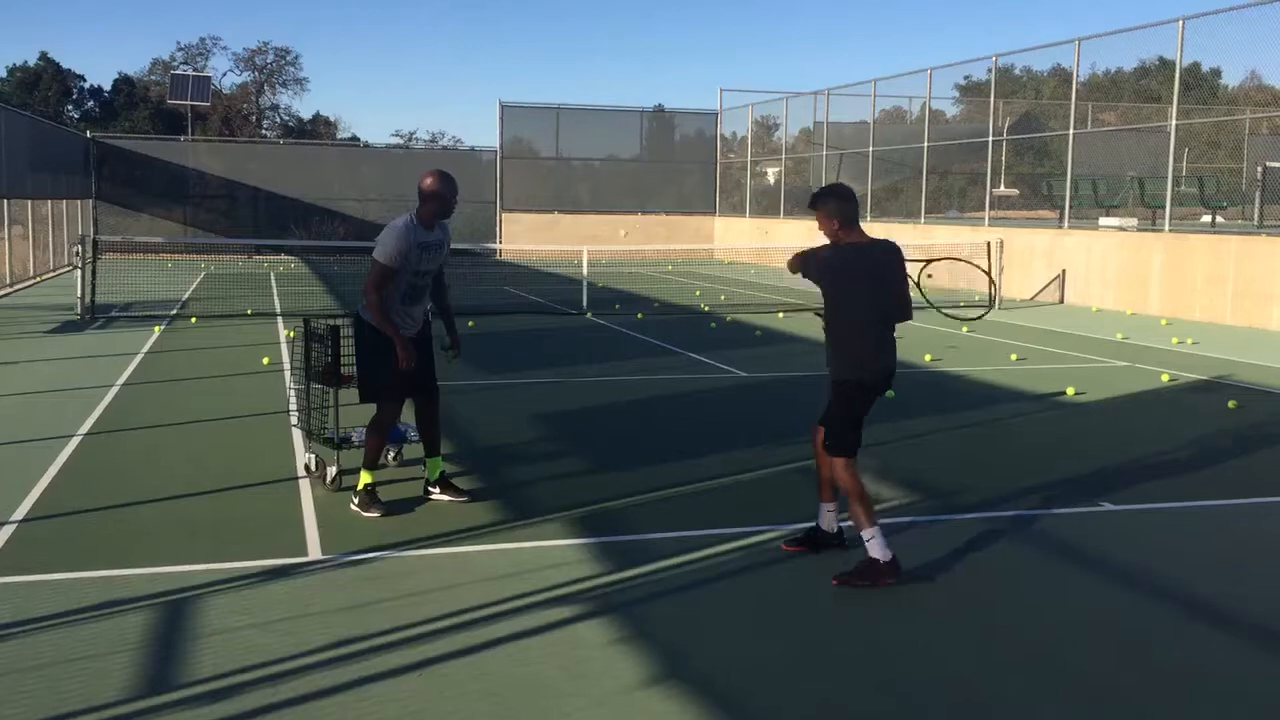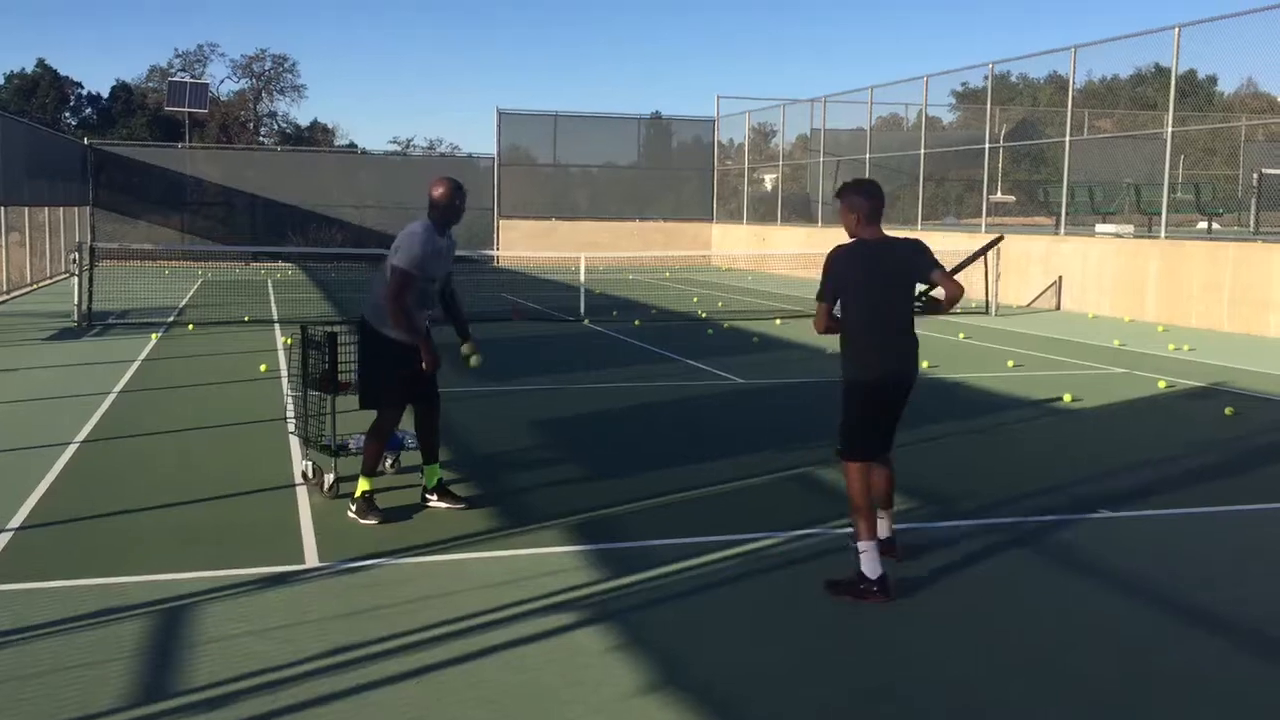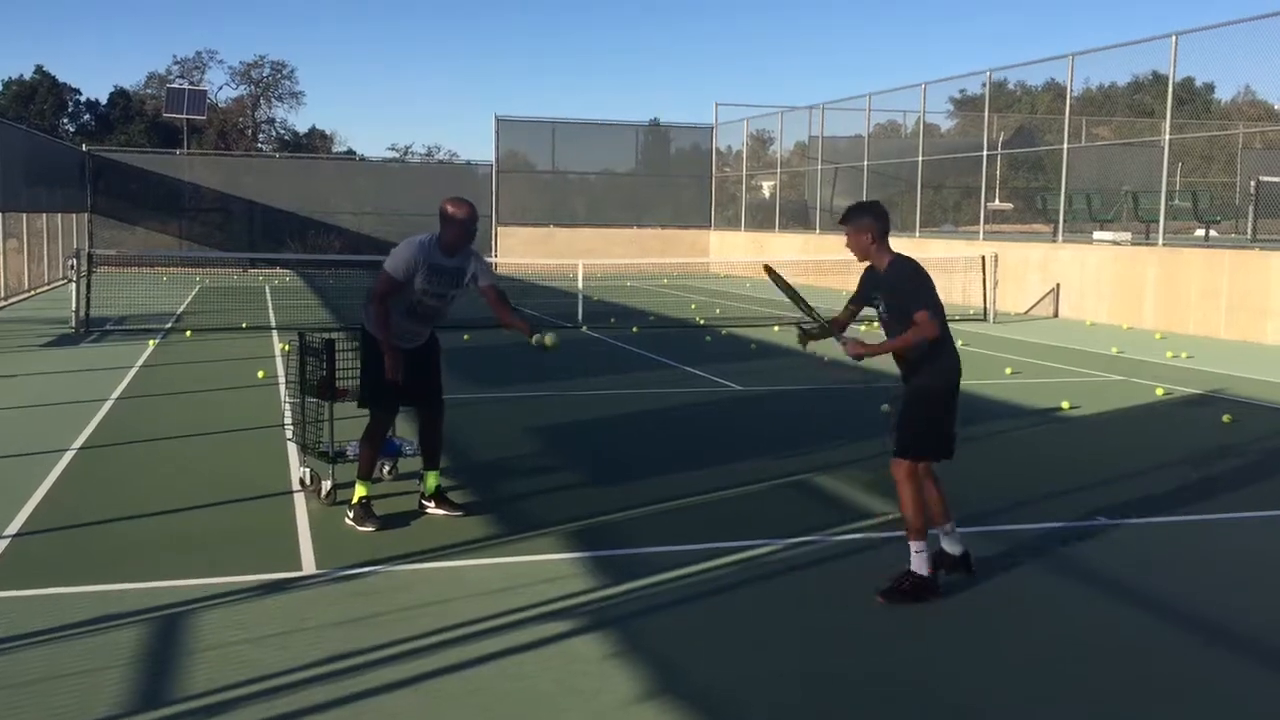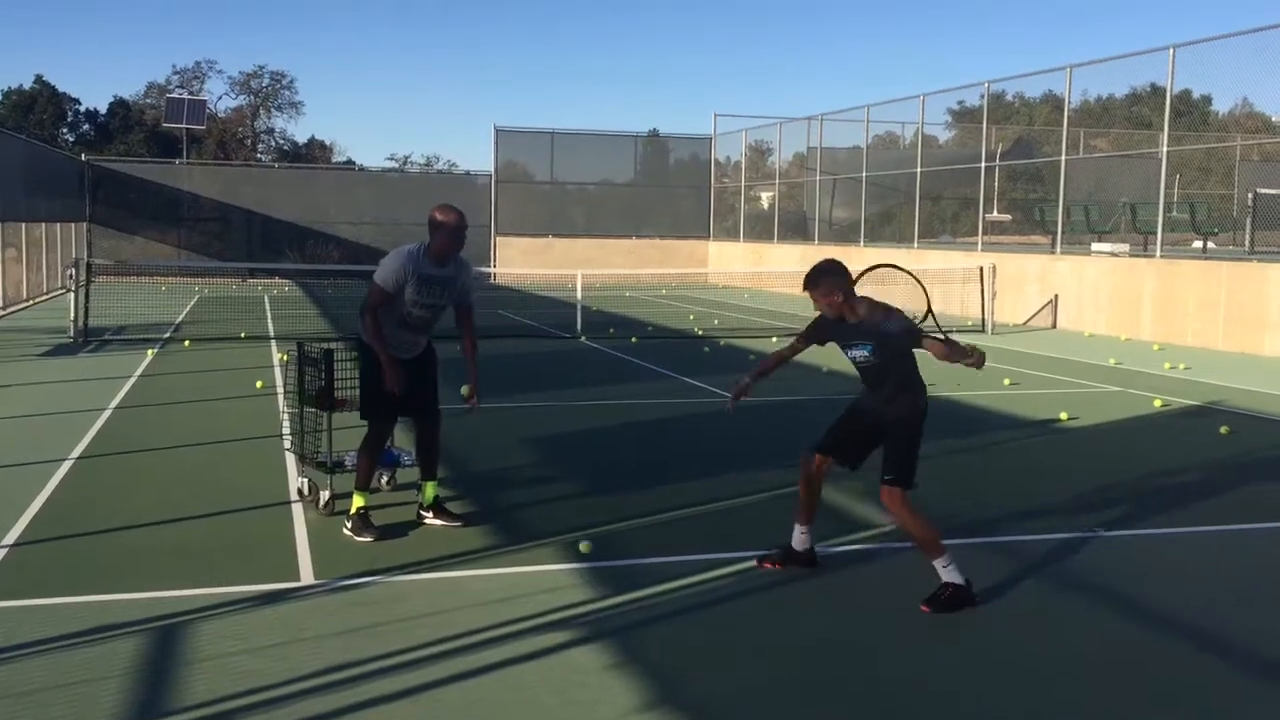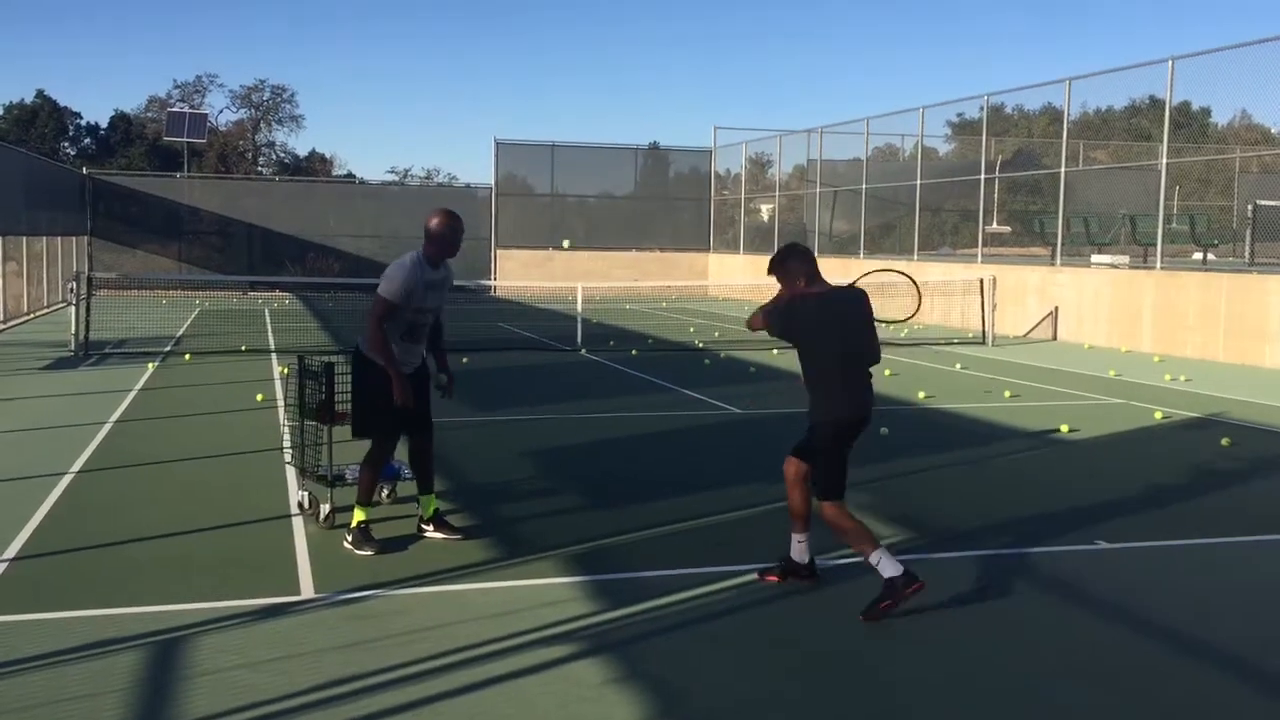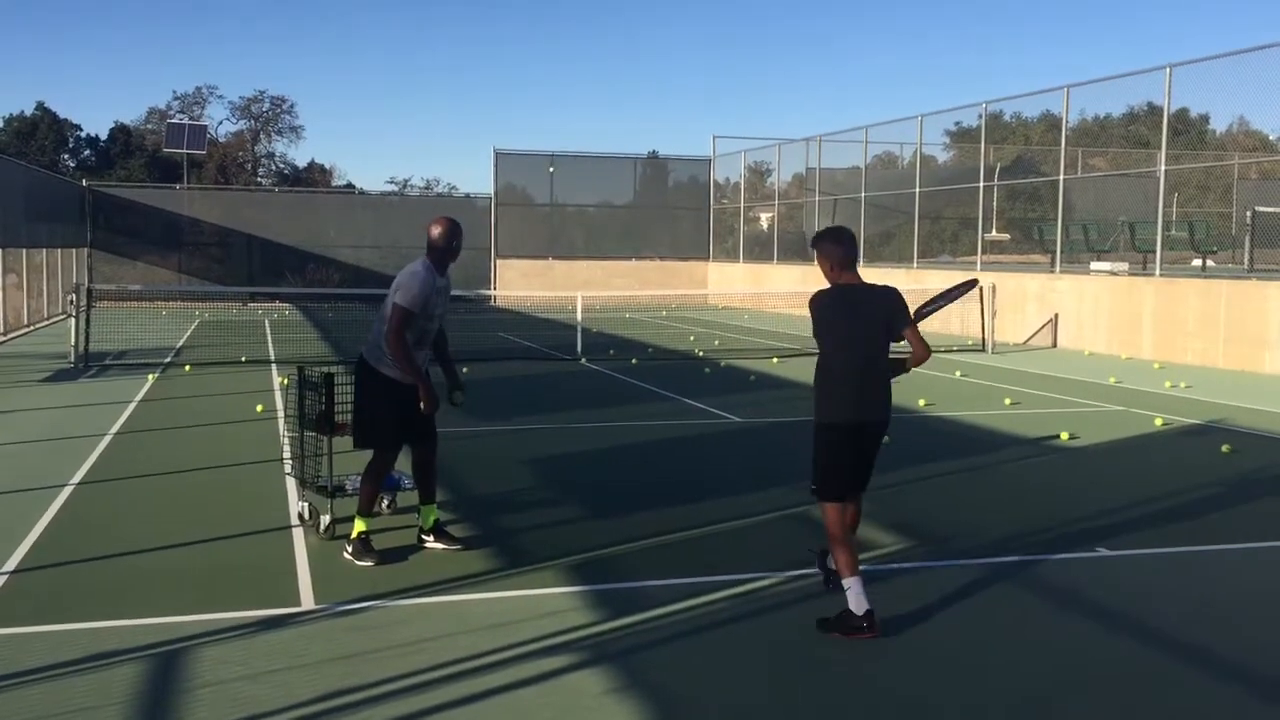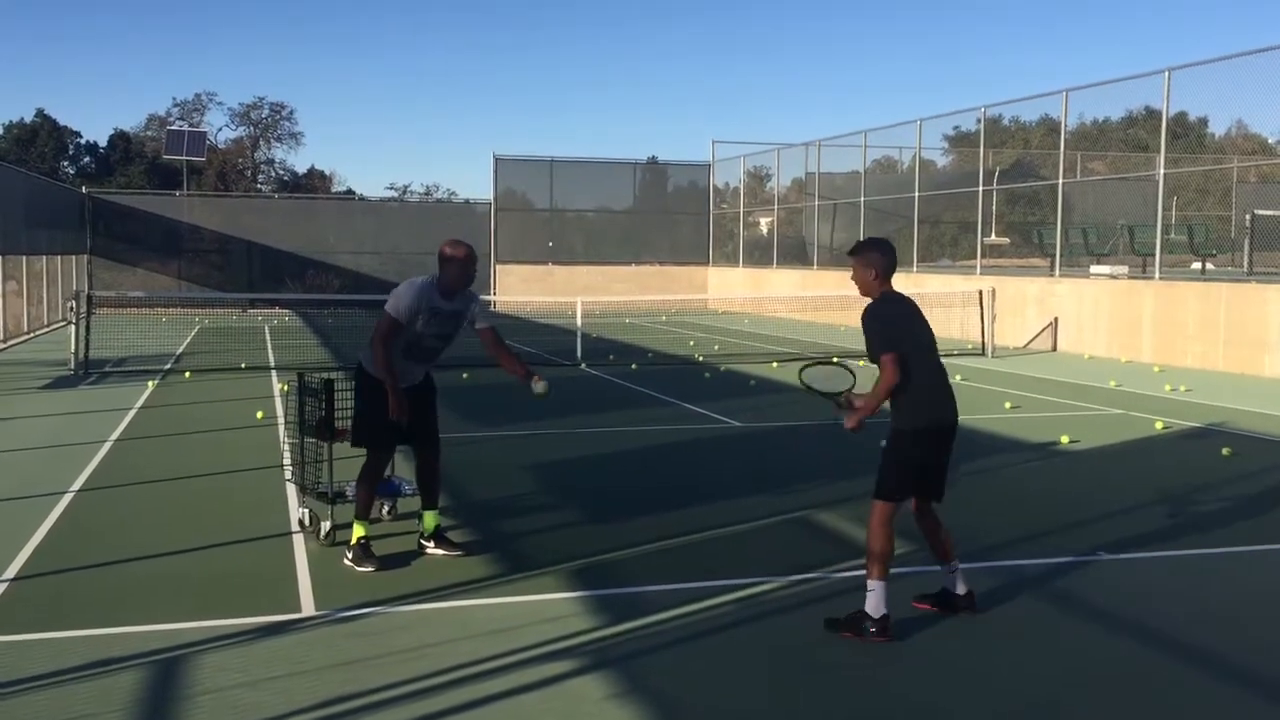
dt=0.4s
person 1, frame 1
left shoulder: (829, 259)
right shoulder: (890, 252)
left elbow: (795, 264)
right elbow: (901, 312)
left hip: (853, 371)
right hip: (879, 366)
left knee: (838, 462)
right knee: (824, 440)
left ankle: (881, 558)
right ankle: (827, 528)
person 1, frame 2
left shoulder: (840, 258)
right shoulder: (912, 251)
left elbow: (822, 324)
right elbow: (955, 291)
right wrist: (928, 309)
left hip: (864, 374)
right hip: (903, 371)
left knee: (856, 466)
right knee: (879, 453)
left ankle: (871, 576)
right ankle: (884, 534)
person 1, frame 3
left shoulder: (906, 273)
right shoulder: (874, 275)
left elbow: (929, 329)
right elbow: (847, 316)
left wrist: (870, 349)
right wrist: (817, 331)
left hip: (934, 381)
right hip: (925, 380)
left knee: (904, 469)
right knee: (919, 467)
left ankle: (920, 574)
right ankle: (954, 551)
person 1, frame 4
left shoulder: (888, 319)
right shoulder: (832, 321)
left elbow: (936, 348)
right elbow: (792, 349)
left wrist: (964, 354)
right wrist: (752, 377)
left hip: (905, 412)
right hip: (870, 404)
left knee: (892, 498)
right knee: (812, 464)
left ankle: (956, 583)
right ankle: (800, 547)
person 1, frame 5
left shoulder: (796, 312)
right shoulder: (857, 298)
left elbow: (755, 322)
right elbow: (872, 356)
left wrist: (778, 301)
left hip: (834, 415)
right hip: (855, 405)
left knee: (831, 507)
right knee: (794, 470)
left ankle: (896, 575)
right ankle: (800, 560)
person 1, frame 6
left shoulder: (822, 303)
right shoulder: (889, 298)
right elbow: (920, 351)
right wrist: (894, 367)
left hip: (835, 416)
right hip: (876, 415)
left knee: (833, 508)
right knee: (850, 495)
left ankle: (859, 613)
right ankle: (838, 566)
person 1, frame 7
left shoulder: (876, 313)
right shoulder: (907, 308)
left elbow: (891, 376)
left wrist: (861, 414)
right wrist: (865, 398)
left hip: (914, 423)
right hip: (941, 418)
left knee: (882, 510)
right knee: (922, 505)
left ankle: (873, 615)
right ankle: (958, 590)
person 2, frame 1
left shoulder: (442, 233)
right shoulder: (399, 234)
right elbow: (372, 292)
left wrist: (451, 329)
right wrist: (399, 341)
left hip: (417, 328)
right hip: (381, 332)
left knee: (429, 400)
right knee: (390, 408)
left ankle: (435, 478)
right ankle: (363, 488)
person 2, frame 2
left shoulder: (446, 241)
right shoulder: (418, 240)
left elbow: (446, 292)
right elbow: (394, 299)
left wrist: (466, 336)
right wrist: (425, 345)
left hip: (414, 335)
right hip: (385, 336)
left knee: (429, 406)
right knee: (390, 415)
left ankle: (432, 485)
right ankle: (361, 495)
person 2, frame 3
left shoulder: (472, 262)
right shoulder: (413, 251)
left elbow: (499, 305)
right elbow: (376, 299)
left wrist: (533, 333)
right wrist: (389, 351)
left hip: (422, 341)
right hip: (383, 340)
left knee: (433, 411)
right knee: (383, 417)
left ankle: (430, 492)
right ankle: (358, 500)
person 2, frame 4
left shoulder: (462, 271)
right shoulder: (402, 261)
left elbow: (465, 326)
right elbow: (369, 311)
left wrist: (473, 377)
right wrist: (388, 362)
left hip: (419, 352)
right hip: (380, 351)
left knee: (430, 422)
right knee: (381, 428)
left ankle: (429, 502)
right ankle: (357, 511)
person 2, frame 5
left shoulder: (444, 273)
right shoulder: (405, 270)
right elbow: (374, 325)
left wrist: (442, 366)
right wrist: (395, 376)
left hip: (414, 365)
right hip: (378, 366)
left knee: (423, 437)
right knee: (384, 443)
left ankle: (428, 515)
right ankle: (357, 525)
person 2, frame 6
left shoulder: (442, 280)
right shoulder: (418, 279)
right elbow: (394, 336)
left wrist: (451, 376)
right wrist: (424, 384)
left hip: (412, 376)
right hip: (383, 376)
left knee: (426, 446)
right knee: (386, 454)
left ankle: (429, 525)
right ankle: (357, 536)
person 2, frame 7
left shoulder: (469, 303)
right shoulder: (413, 292)
left elbow: (496, 346)
right elbow: (378, 341)
left wrist: (528, 376)
right wrist: (393, 392)
left hip: (417, 380)
right hip: (378, 379)
left knee: (429, 452)
right knee: (379, 457)
left ankle: (429, 532)
right ankle: (357, 541)
